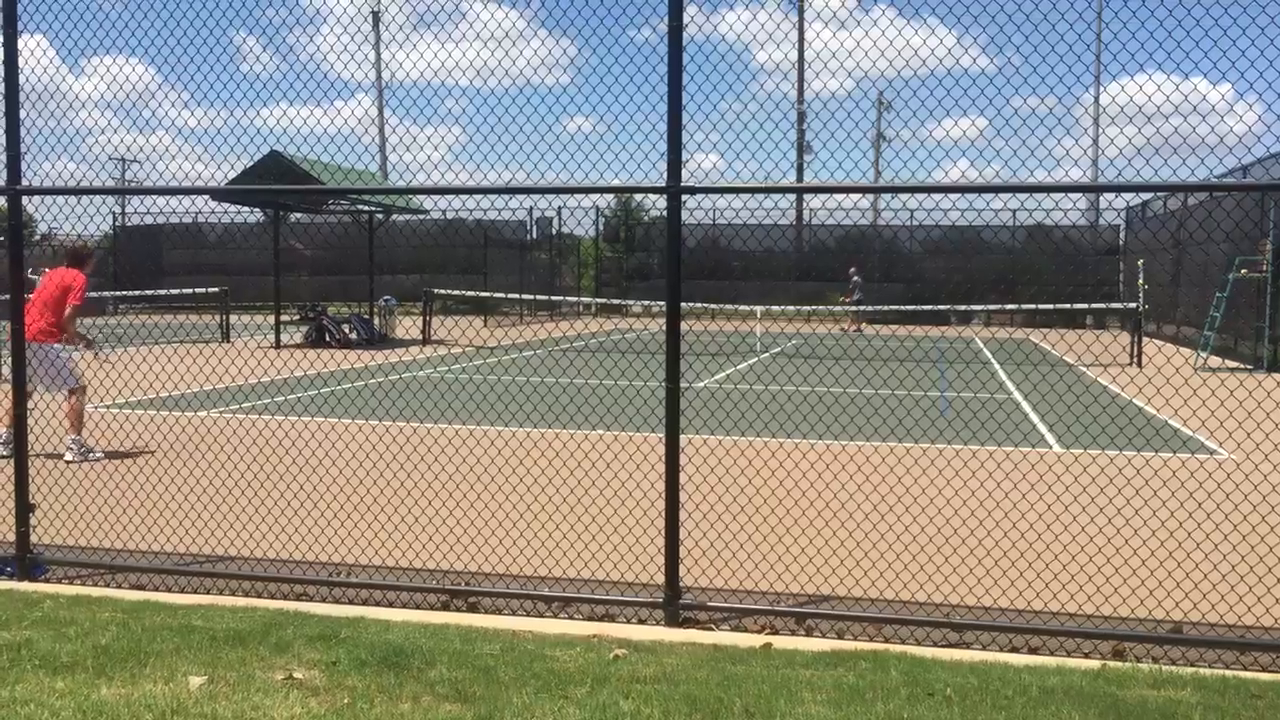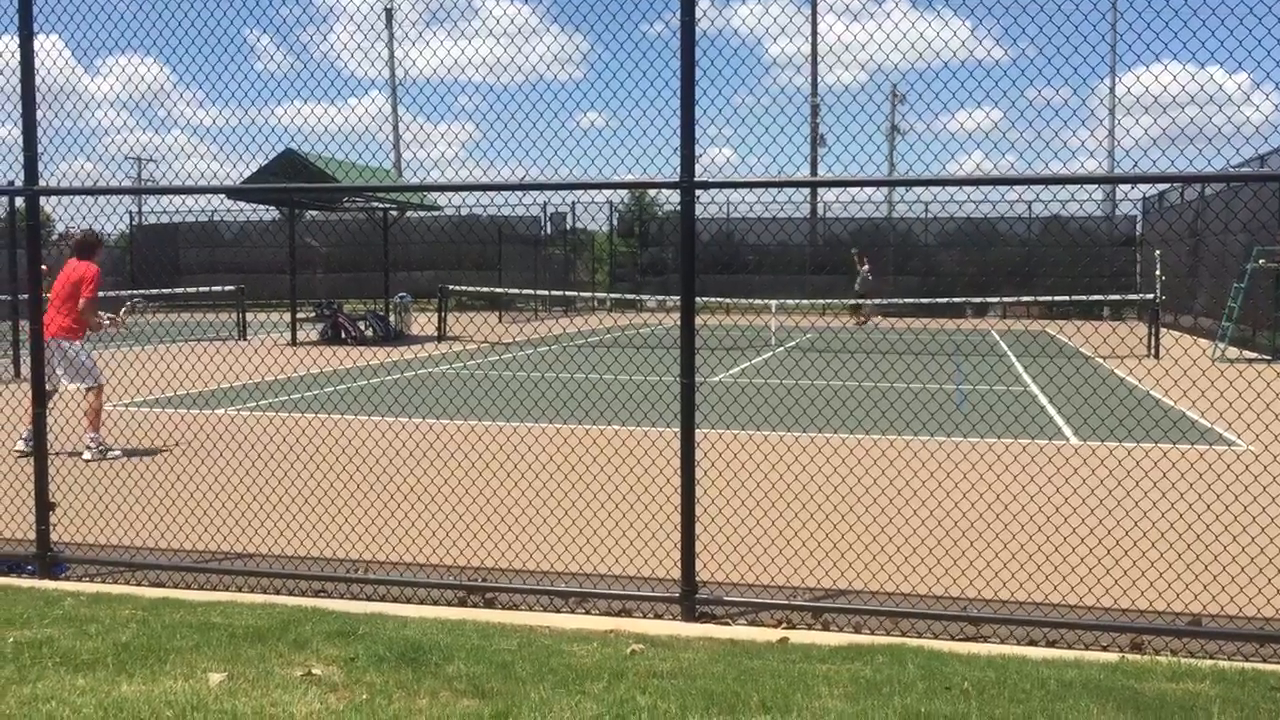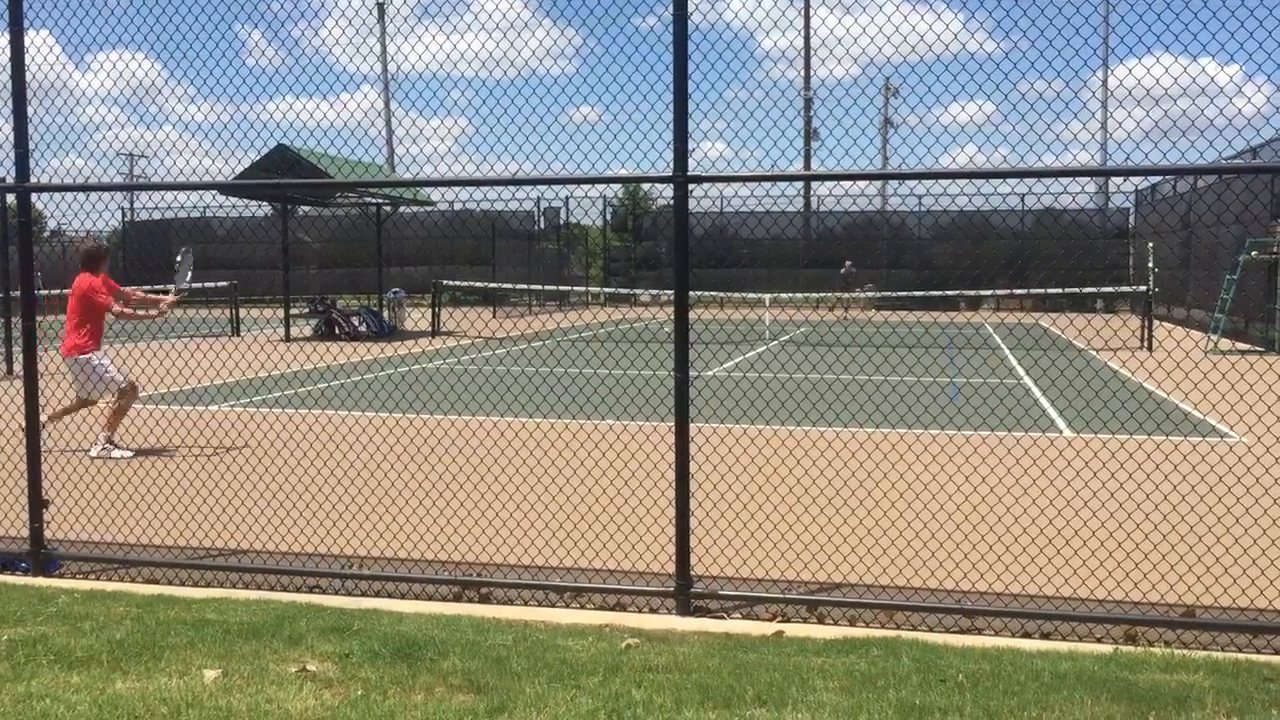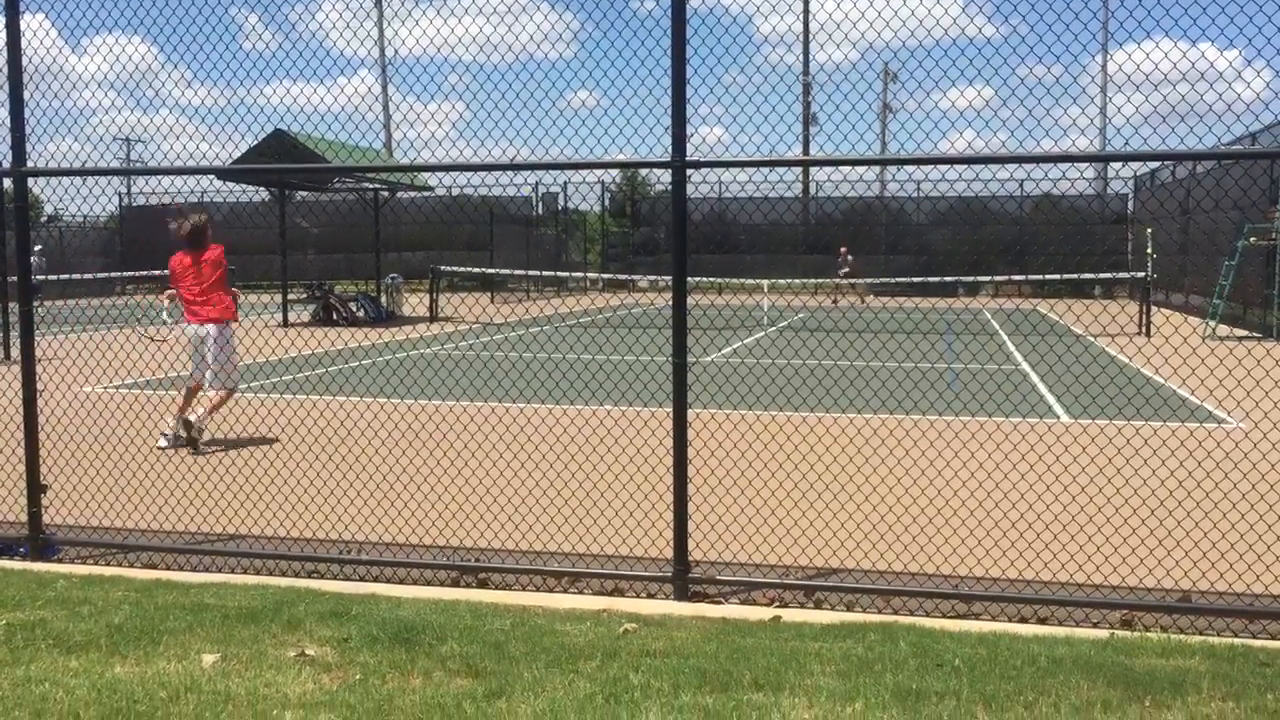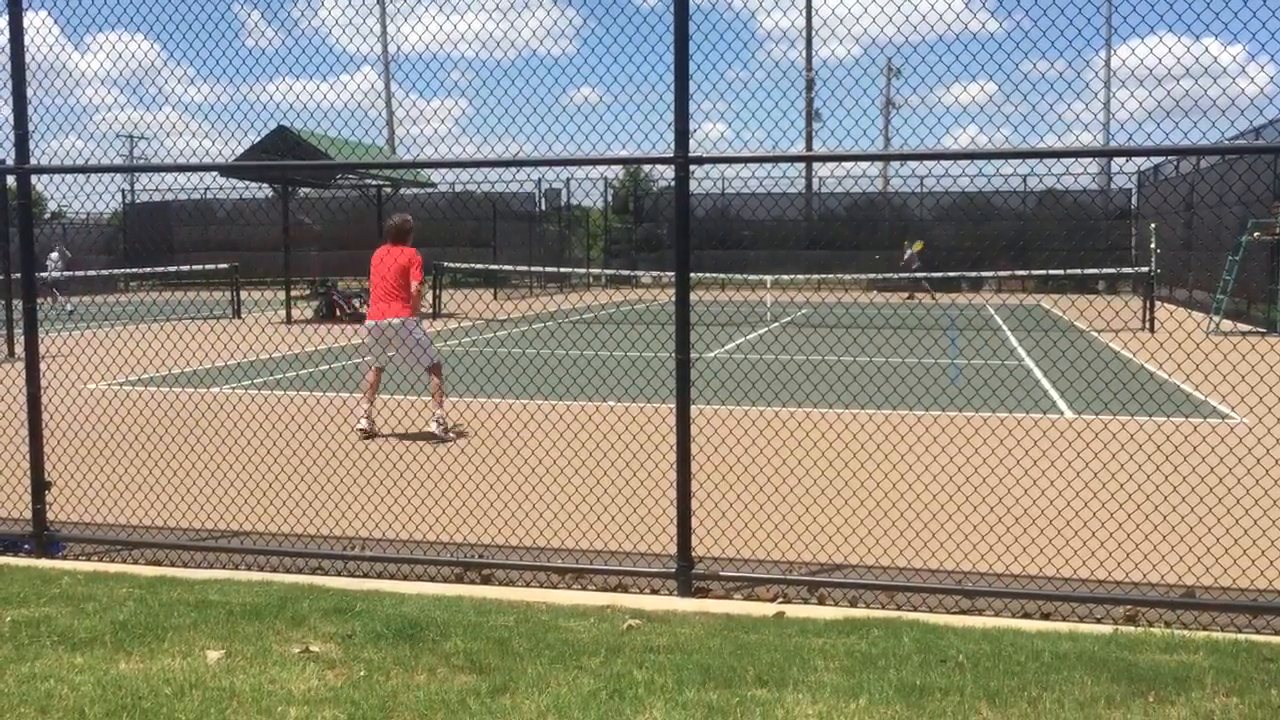
dt=1s
person 1, frame 1
left shoulder: (53, 273)
right shoulder: (79, 278)
right elbow: (69, 315)
left wrist: (75, 335)
right wrist: (73, 336)
left hip: (23, 335)
right hip: (45, 340)
right knee: (76, 388)
right ankle: (75, 447)
person 1, frame 2
left shoulder: (70, 265)
right shoulder: (91, 270)
right elbow: (83, 307)
left wrist: (98, 317)
right wrist: (95, 324)
left hip: (47, 333)
right hip: (66, 337)
left knee: (48, 388)
right knee: (95, 386)
left ankle: (27, 439)
right ankle: (93, 445)
person 1, frame 3
left shoulder: (98, 279)
right shoulder: (89, 283)
left elbow: (129, 295)
right elbow: (117, 311)
left wrist: (162, 300)
right wrist: (151, 314)
left hip: (77, 351)
right hip: (83, 352)
left knee: (85, 400)
right knee: (127, 390)
left ankle: (40, 424)
right ankle: (102, 445)
person 1, frame 4
left shoulder: (176, 262)
right shoulder: (217, 253)
left elbow: (179, 292)
left hip: (194, 324)
right hip: (217, 325)
left knee: (196, 382)
right knee: (226, 387)
left ankle: (172, 433)
right ankle: (197, 420)
person 1, frame 5
left shoulder: (377, 254)
right shoulder: (412, 255)
right elbow: (416, 290)
right wrist: (414, 313)
left hip: (374, 320)
right hip: (402, 319)
left knee: (375, 366)
right knee: (434, 366)
left ankle: (365, 419)
right ankle: (438, 421)
